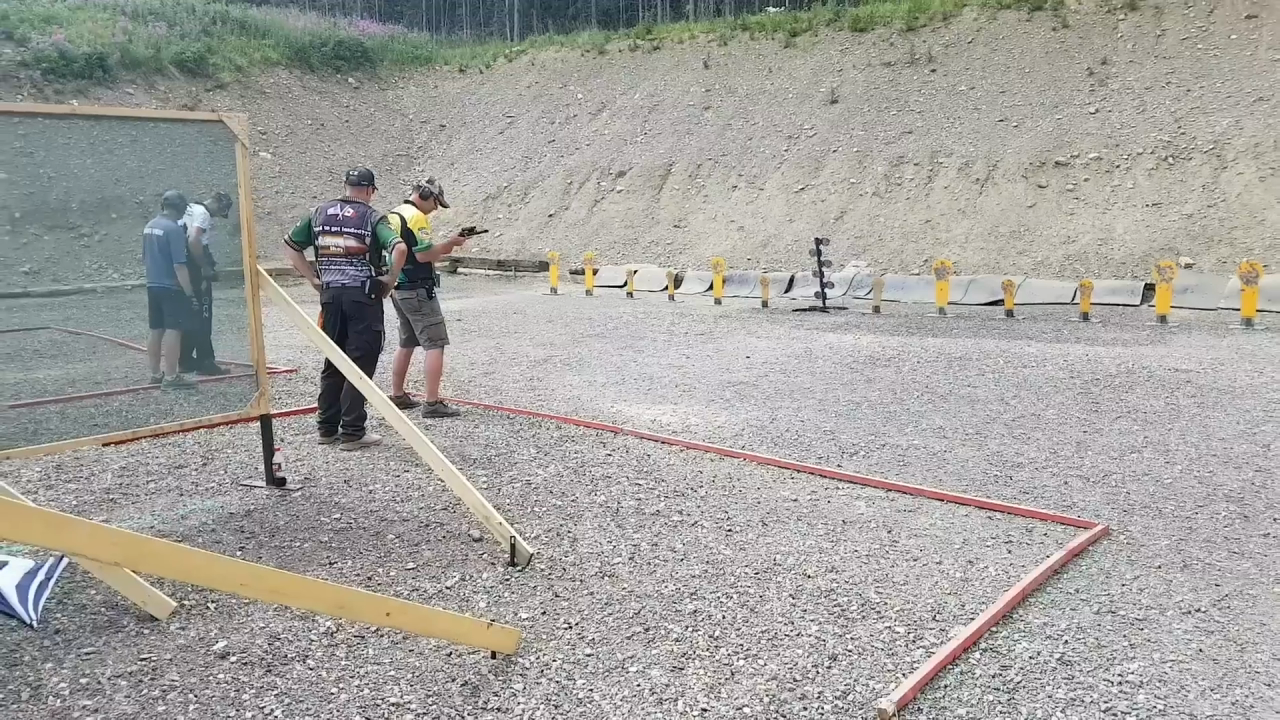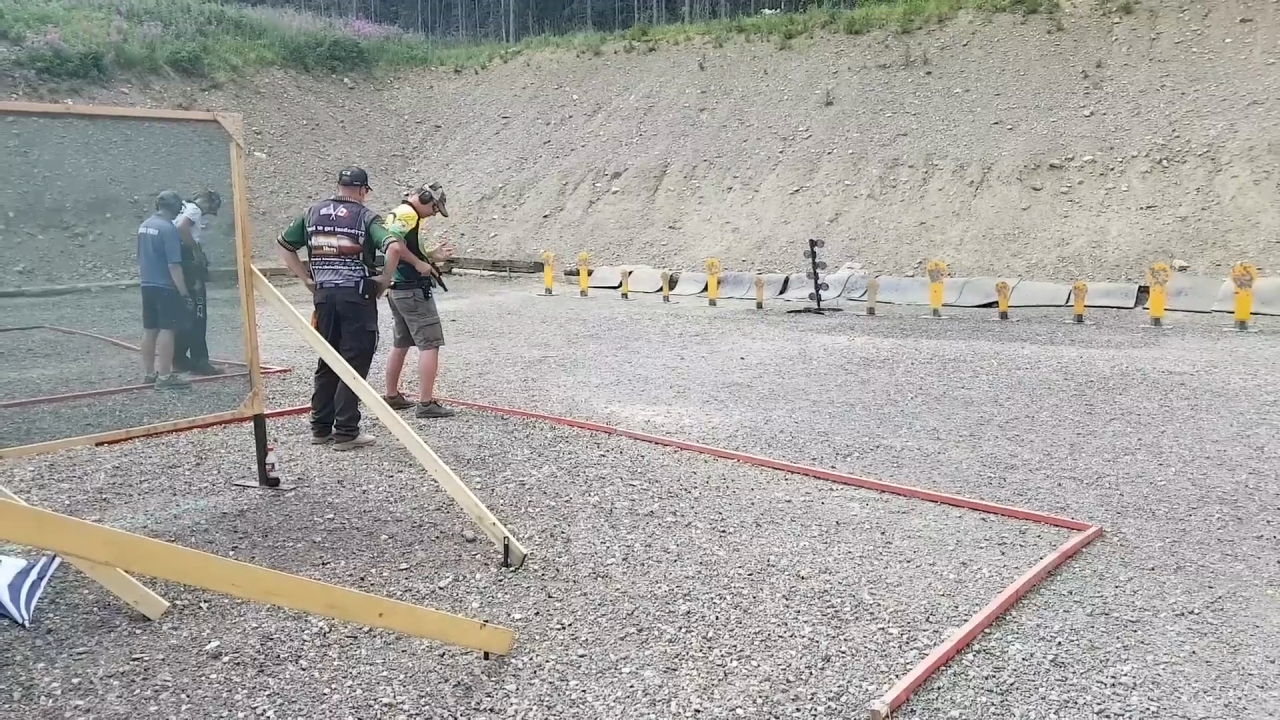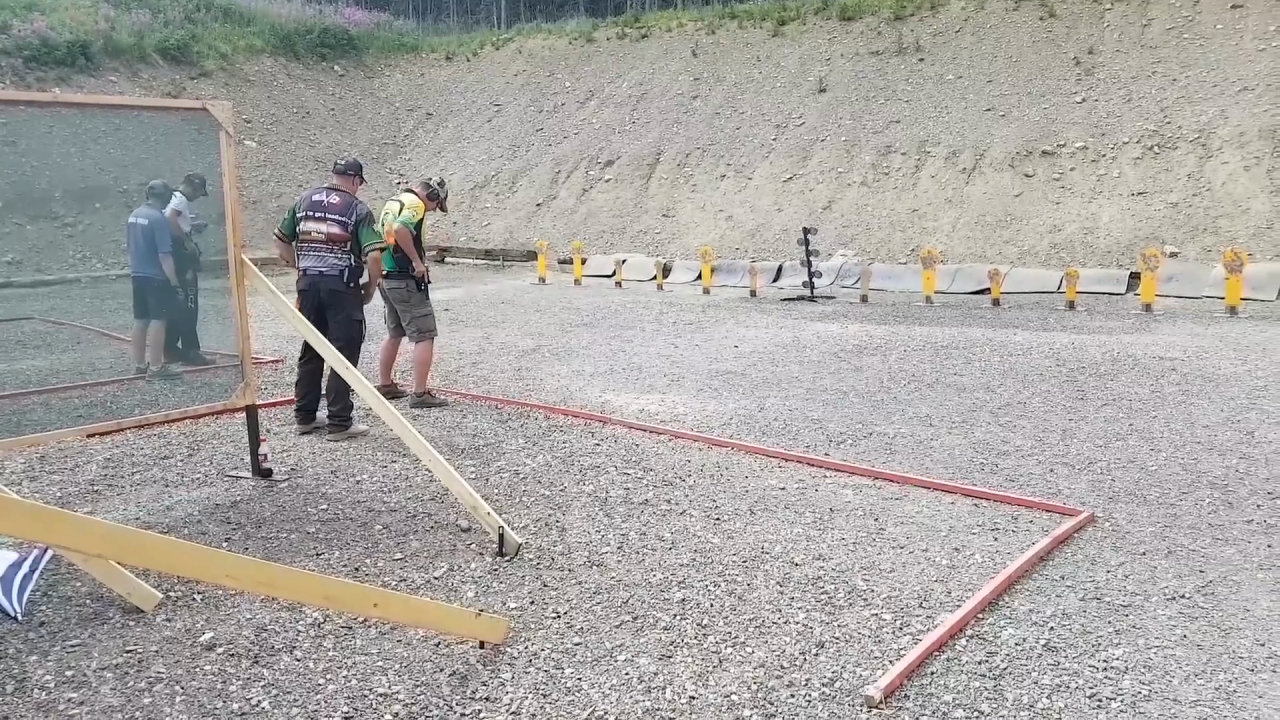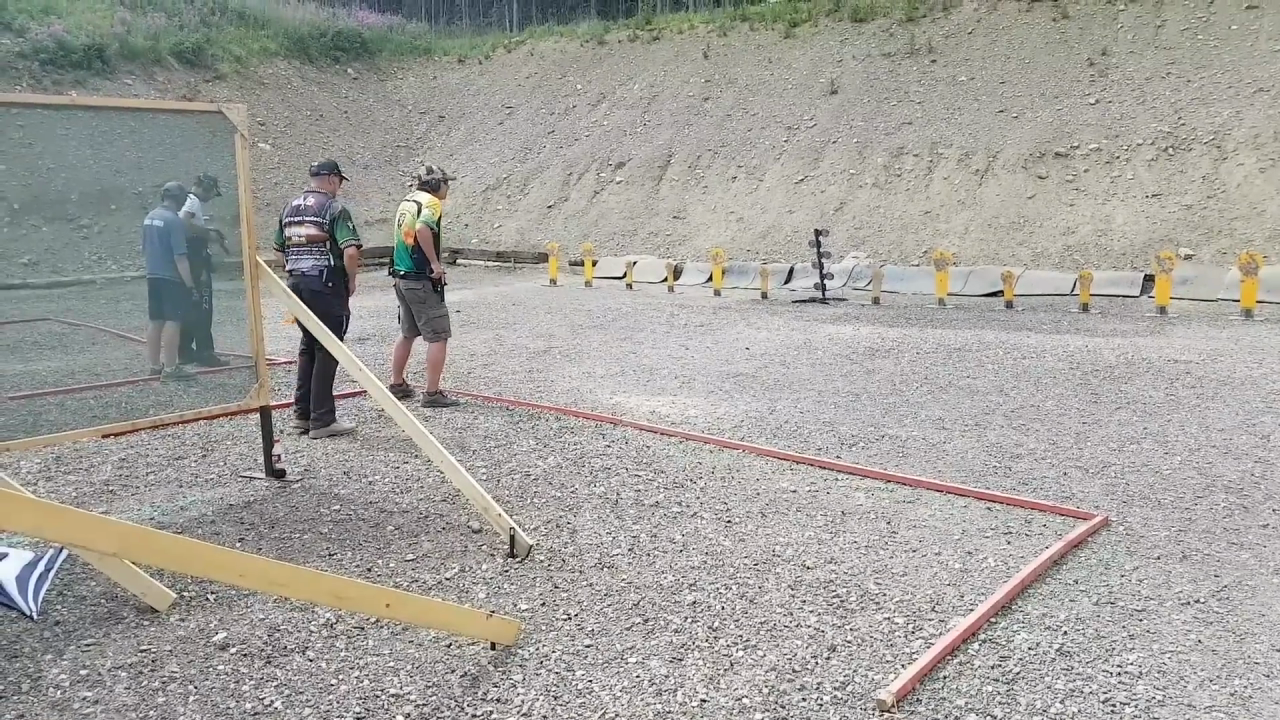
dt=1s
person 1, frame 1
left shoulder: (319, 213)
right shoulder: (372, 217)
left elbow: (290, 246)
left wrist: (313, 279)
right wrist: (390, 280)
left hip: (330, 295)
right hip: (363, 295)
left knee: (333, 362)
right knee: (361, 363)
left ankle: (327, 428)
right ankle: (352, 432)
person 1, frame 2
left shoulder: (312, 213)
right shoulder: (365, 216)
left elbow: (283, 245)
right elbow: (394, 247)
left wrist: (307, 279)
right wrist: (386, 279)
left hip: (324, 295)
right hip: (357, 296)
left knee: (327, 361)
right knee: (354, 363)
left ankle: (321, 427)
right ankle: (345, 432)
person 1, frame 3
left shoulder: (304, 201)
right shoulder: (357, 209)
left elbow: (281, 242)
right elbow: (373, 256)
right wrist: (371, 288)
left hip: (308, 283)
right hip: (342, 285)
left knee: (310, 350)
right knee: (344, 352)
left ankle: (305, 416)
right ankle: (339, 422)
person 1, frame 4
left shoulder: (290, 207)
right shoulder: (334, 209)
left elbow: (280, 250)
right elbow: (351, 252)
right wrist: (351, 280)
left hip: (296, 283)
right hip: (325, 285)
left knee: (309, 347)
right knee: (327, 351)
left ankle: (303, 412)
right ankle: (321, 420)
person 2, frame 1
left shoulder: (394, 214)
right shoulder: (417, 217)
right elbow: (423, 255)
left wrist: (442, 250)
right wrist: (450, 243)
left hip: (399, 289)
right hip: (418, 290)
left knee: (406, 344)
right knee: (435, 345)
left ankle: (398, 396)
right ankle: (432, 403)
person 2, frame 2
left shoulder: (396, 213)
right shoulder: (408, 214)
left wrist: (431, 256)
right wrist: (419, 263)
left hip: (397, 289)
right hip: (414, 290)
left knee: (401, 344)
right knee: (429, 345)
left ankle: (392, 396)
right ankle: (426, 404)
person 2, frame 3
left shoulder: (393, 202)
right shoulder: (415, 204)
right elbow: (401, 229)
right wrist: (416, 261)
left hip: (387, 278)
right hip: (406, 280)
left knee: (395, 333)
right knee: (424, 336)
left ankle: (385, 384)
right ankle: (420, 394)
person 2, frame 4
left shoulder: (406, 201)
right shoulder: (431, 202)
right elbow: (422, 229)
right wrist: (435, 263)
left hip: (401, 278)
right hip: (422, 280)
left knee: (408, 334)
right knee: (438, 337)
left ankle: (397, 384)
right ankle: (432, 393)
person 3, frame 1
left shoulder: (149, 226)
right shoulder: (173, 229)
right elbow: (179, 265)
right wrist: (190, 293)
left hip: (153, 286)
right hip: (171, 288)
left knee: (155, 331)
right knee: (172, 331)
left ankle: (156, 374)
right ankle: (171, 377)
person 3, frame 2
left shoulder: (144, 226)
right shoulder: (168, 229)
right elbow: (173, 265)
right wrist: (184, 293)
left hip: (147, 286)
right hip: (165, 288)
left knee: (150, 331)
right knee: (166, 331)
left ankle: (149, 373)
right ankle: (164, 377)
person 3, frame 3
left shoulder: (134, 215)
right shoulder: (158, 219)
left elbow: (130, 247)
right elbow: (164, 255)
right wrist: (174, 282)
left hip: (137, 276)
right hip: (156, 278)
left knee: (140, 321)
right knee: (157, 321)
left ankle: (140, 365)
right ankle: (155, 368)
person 3, frame 4
left shoulder: (149, 217)
right shoulder: (174, 221)
left elbow: (144, 249)
right elbow: (180, 256)
right wrist: (190, 283)
left hip: (153, 277)
right hip: (171, 279)
left knee: (155, 322)
right knee: (172, 322)
left ankle: (155, 366)
right ankle: (170, 369)
person 4, frame 1
left shoulder: (190, 208)
right shoulder: (203, 214)
left elbow: (187, 238)
right elbow: (194, 241)
right wrist: (205, 266)
left hip: (185, 268)
right hip: (195, 269)
right knee: (202, 316)
left ankle: (186, 360)
right ankle: (205, 362)
person 4, frame 2
left shoulder: (183, 208)
right shoulder: (194, 210)
right elbow: (181, 227)
right wrist: (196, 250)
right hip: (190, 266)
right knee: (196, 314)
left ankle: (179, 359)
right ankle: (199, 361)
person 4, frame 3
left shoulder: (173, 198)
right shoulder: (180, 199)
right elbow: (170, 219)
left wrist: (191, 226)
right wrist: (188, 241)
left hip: (174, 257)
right hip: (181, 256)
left knee: (175, 304)
right knee: (188, 305)
left ankle: (171, 349)
right ankle: (191, 352)
person 4, frame 4
left shoulder: (188, 201)
right shoulder: (193, 202)
right elbow: (186, 225)
left wrist: (208, 233)
right wrist: (208, 233)
left hip: (188, 261)
right hip: (196, 261)
left knee: (189, 307)
right knee: (202, 307)
left ankle: (185, 351)
right ankle: (205, 353)
